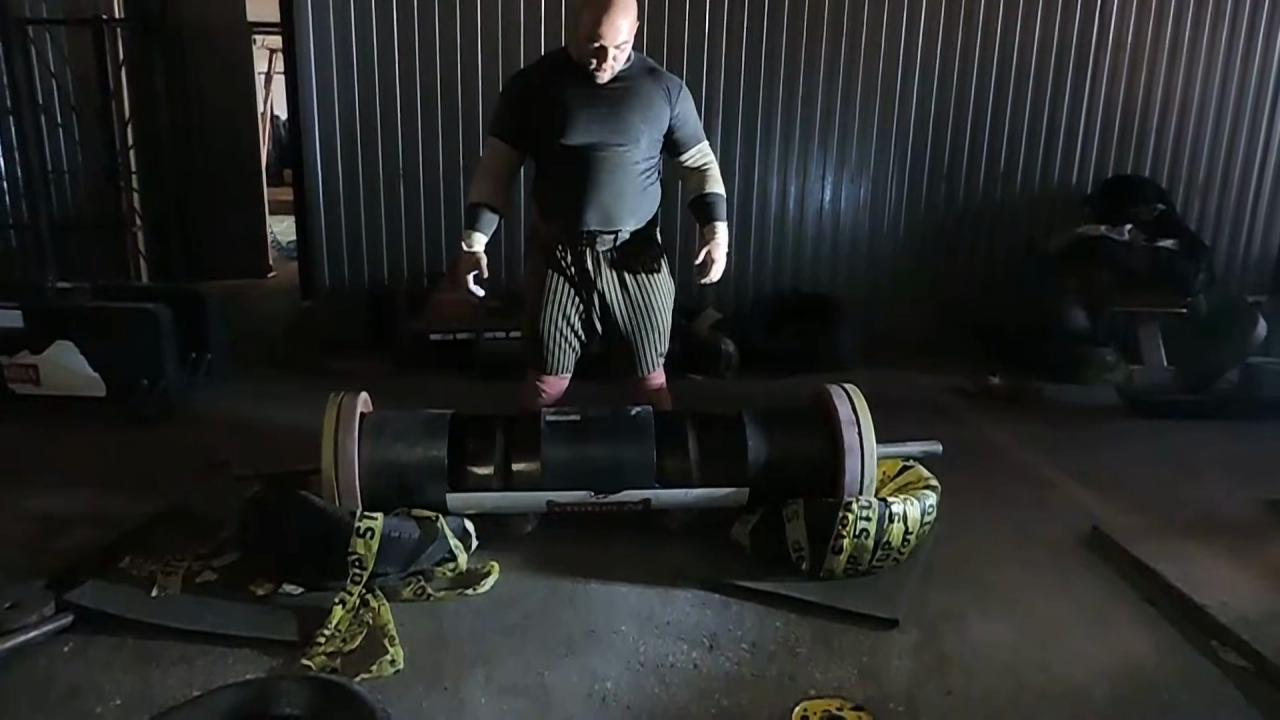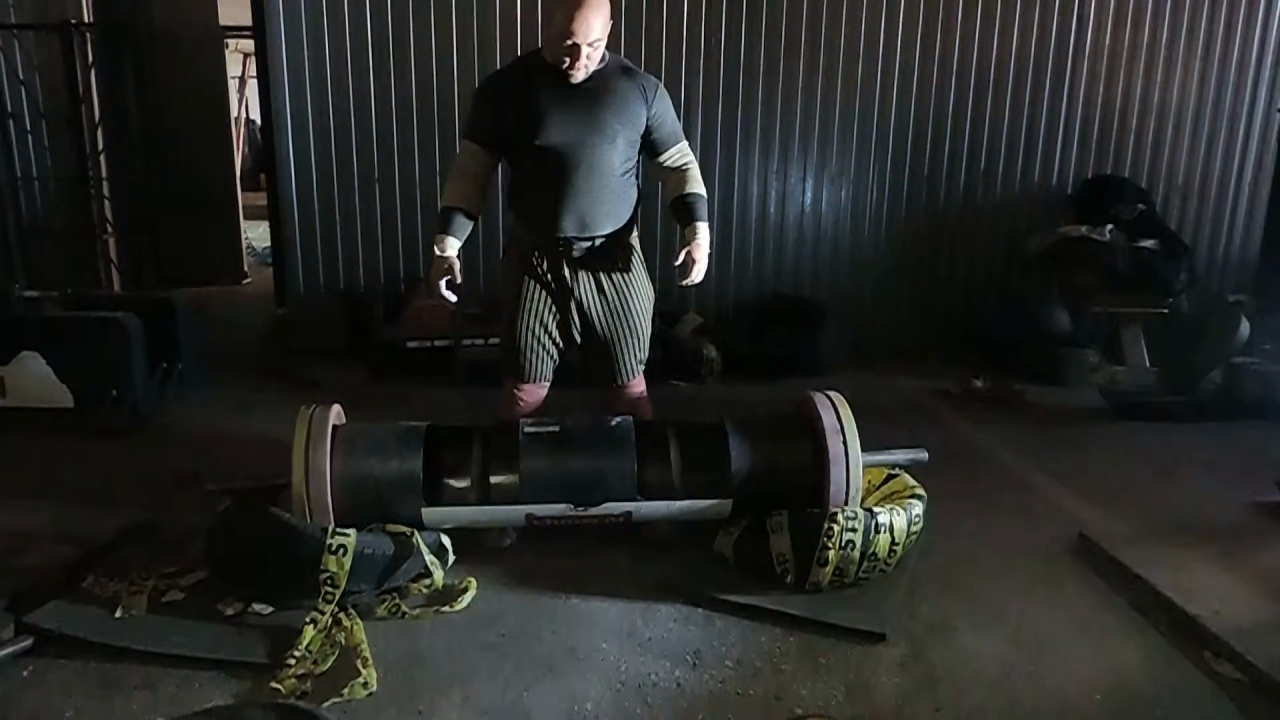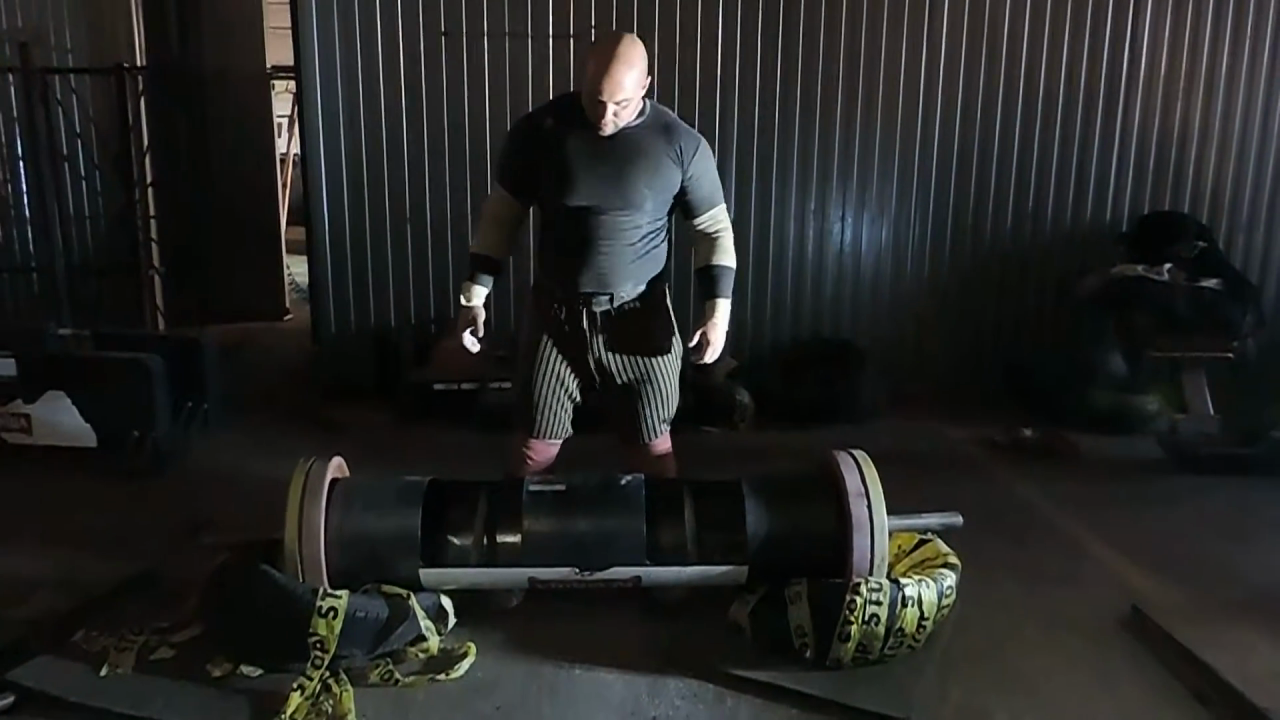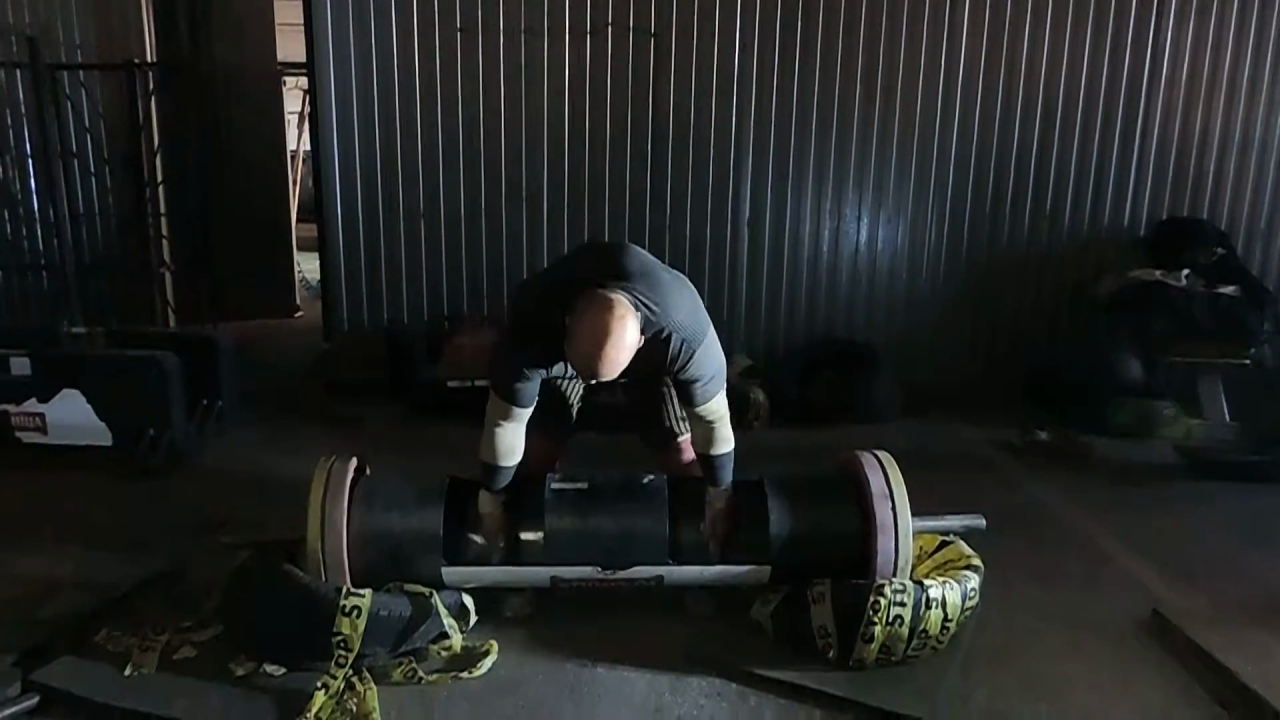
dt=1s
person 1, frame 1
left shoulder: (665, 88)
right shoulder: (532, 84)
left elbow: (699, 163)
right elbow: (497, 166)
left wrist: (716, 230)
right wrist: (474, 240)
left hip: (636, 254)
right hip: (556, 253)
left knee: (650, 375)
right knee: (547, 379)
person 1, frame 2
left shoulder: (641, 88)
right shoulder: (506, 87)
left elbow: (678, 162)
right elbow: (471, 169)
left wrist: (698, 230)
right wrist: (447, 245)
left hip: (613, 261)
right hip: (534, 260)
left knee: (629, 383)
right knee: (524, 388)
person 1, frame 3
left shoulder: (681, 143)
right shoulder: (539, 130)
left elbow: (713, 229)
right elbow: (501, 214)
left wrist: (719, 308)
right wrist: (474, 294)
left hip: (638, 316)
right hip: (554, 311)
left knee: (652, 445)
right knee: (537, 444)
person 1, frame 4
left shoulder: (685, 332)
right shoulder: (530, 329)
left elbow: (713, 418)
right elbow: (506, 421)
left wrist: (719, 503)
right wrist: (492, 506)
left knee: (683, 453)
right knee: (535, 455)
